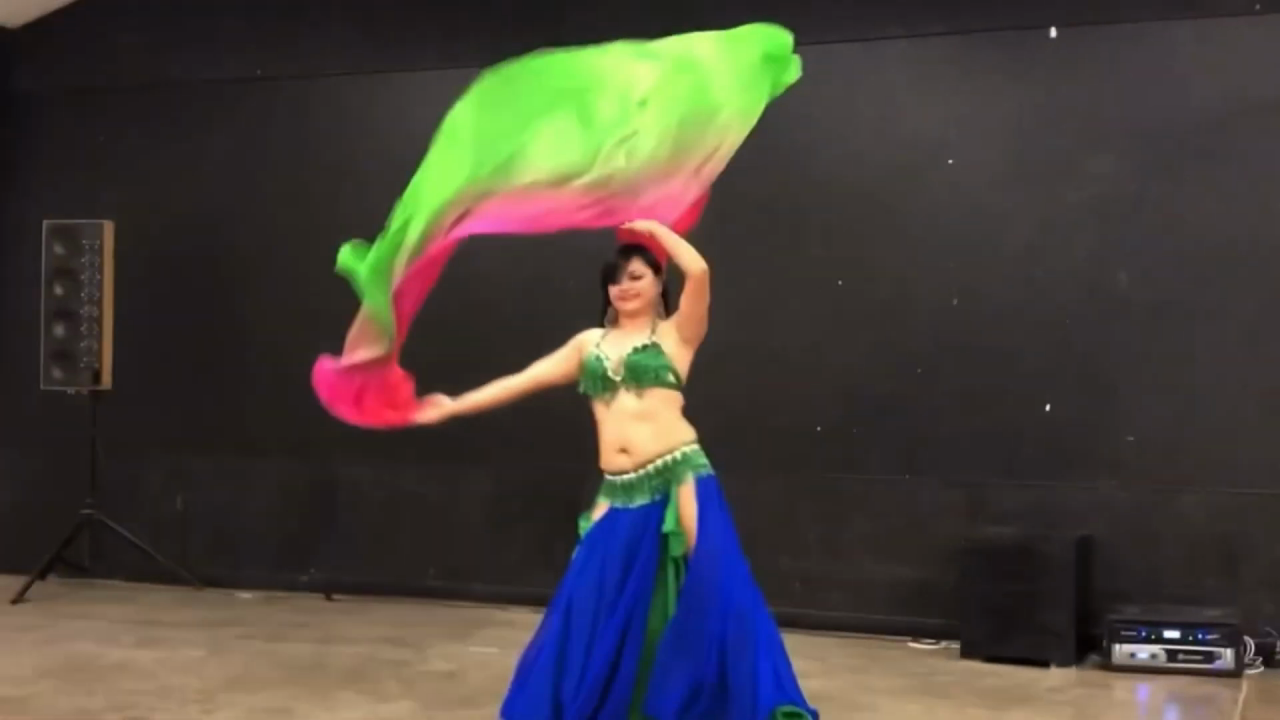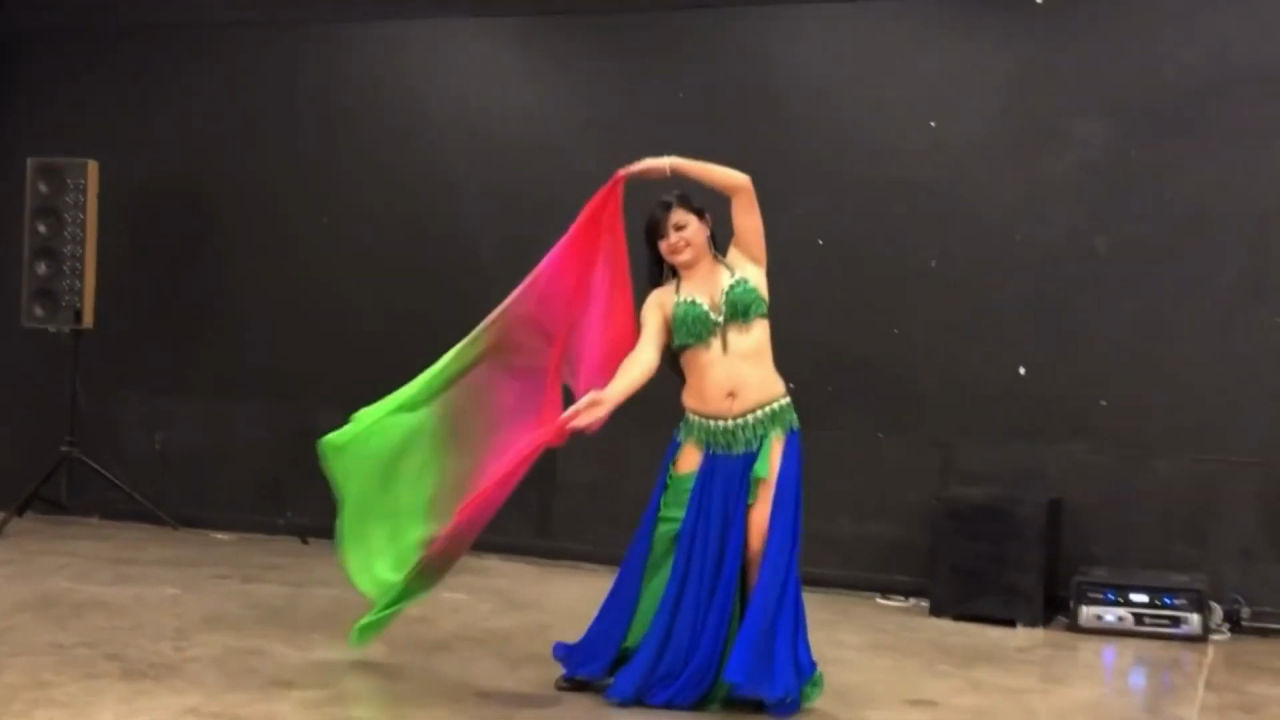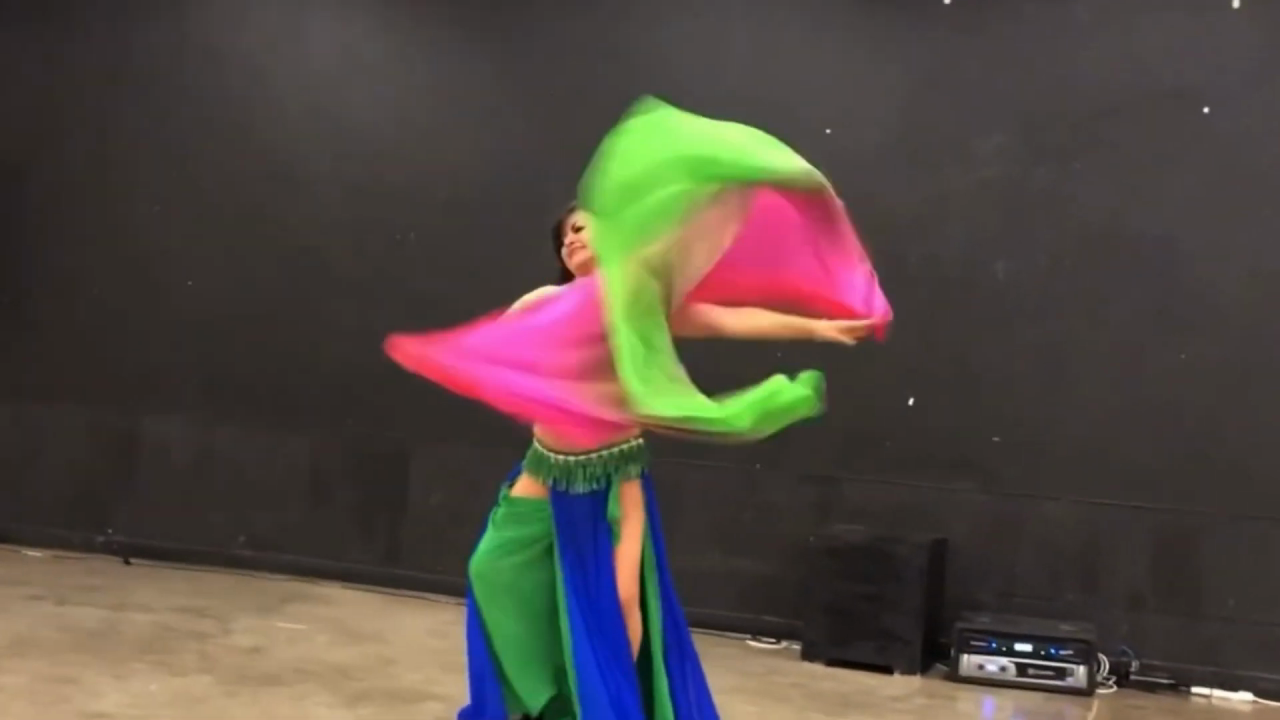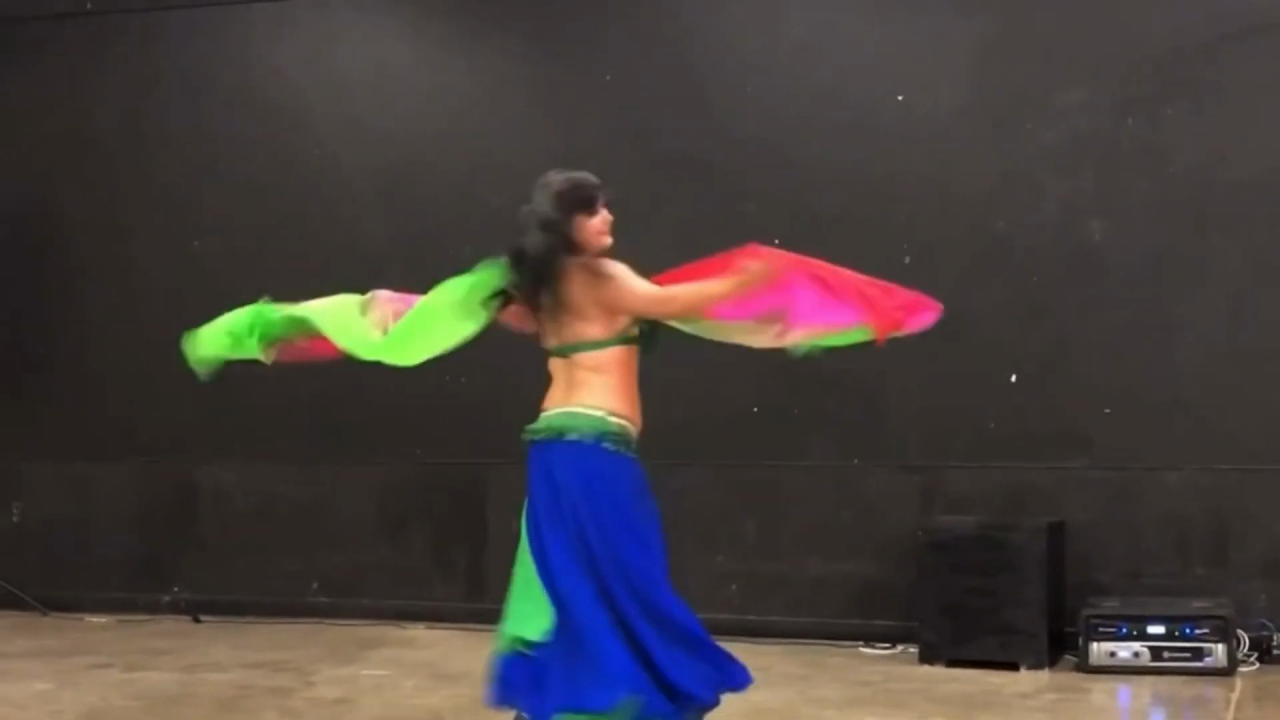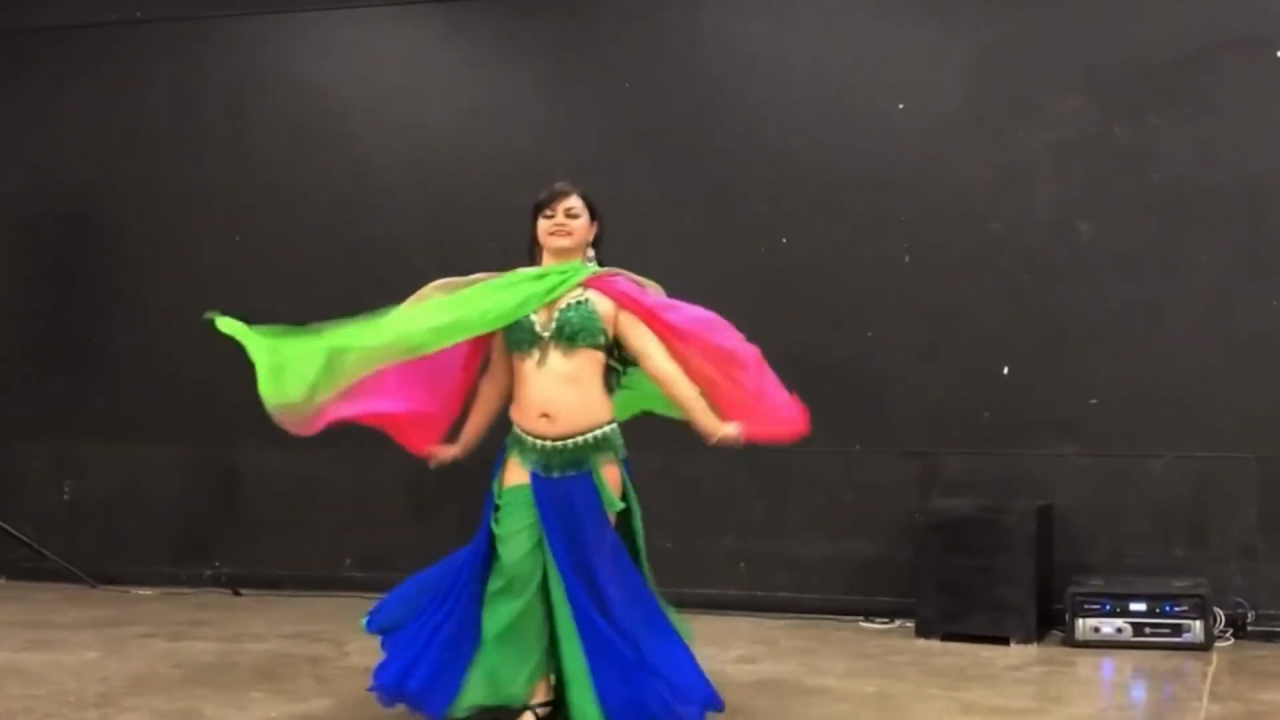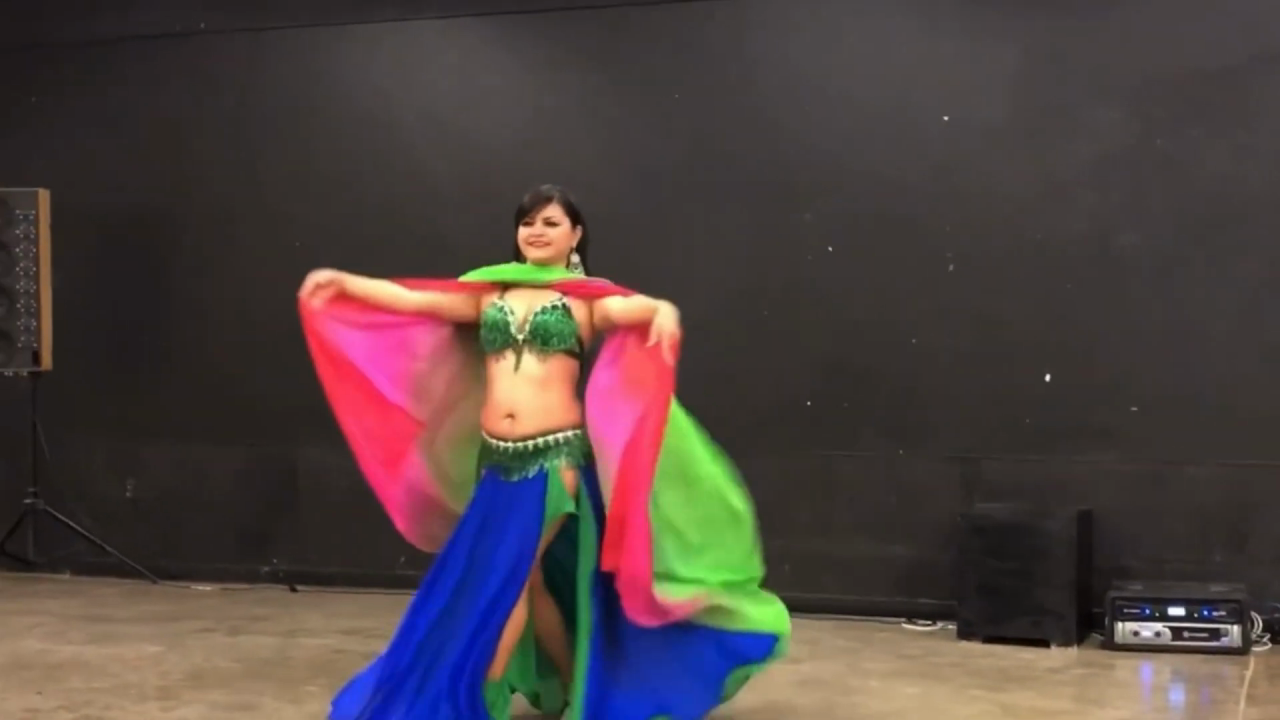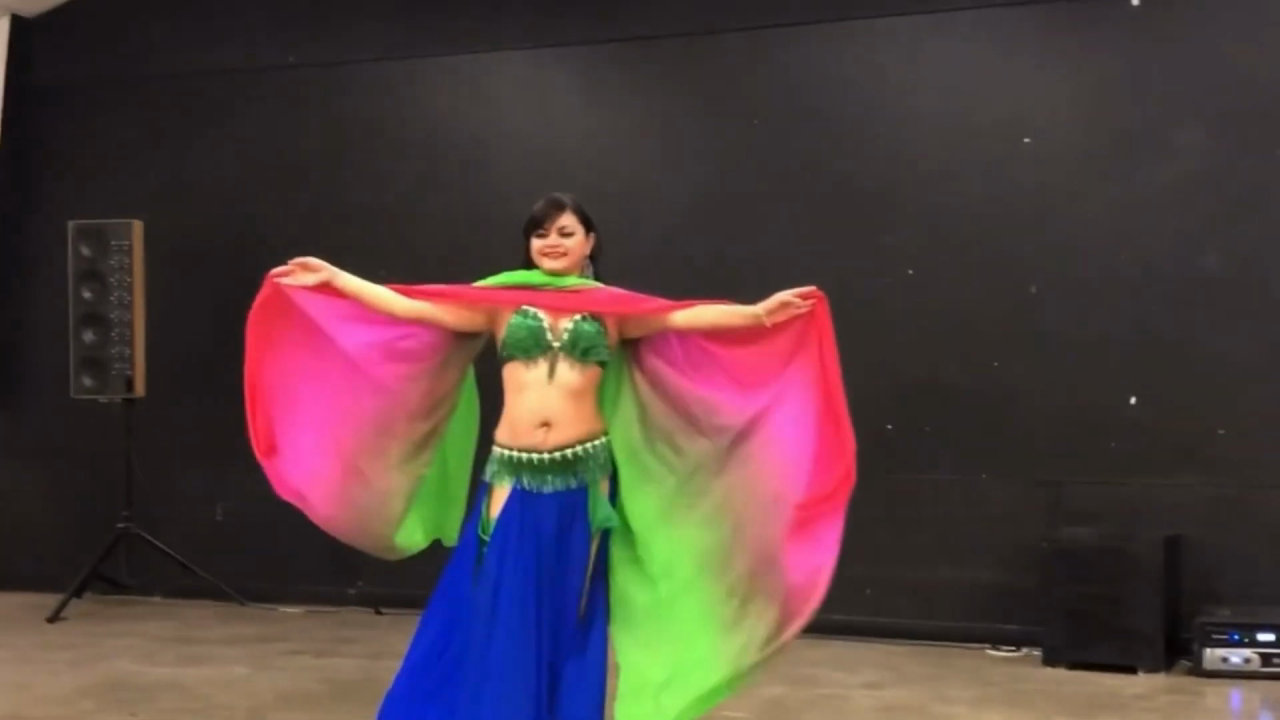
dt=0.7s
person 1, frame 1
left shoulder: (676, 335)
right shoulder: (591, 343)
left elbow: (699, 272)
right elbow: (524, 380)
left wrist: (654, 229)
right wrist: (456, 405)
left hip: (680, 476)
right hip: (619, 492)
left knee: (717, 590)
right knee: (590, 600)
person 1, frame 2
left shoulder: (745, 264)
right shoulder: (660, 301)
left elbow: (741, 186)
right elbow: (643, 359)
left wrist: (672, 165)
right wrist: (606, 398)
left hip: (769, 424)
right hip: (702, 435)
left knee: (760, 547)
right knee: (677, 546)
left ankle: (757, 670)
right ankle: (619, 661)
person 1, frame 3
left shoulder: (650, 301)
right shoulder: (540, 303)
left elbow: (735, 321)
right elbow: (470, 347)
left wrist: (815, 327)
left hip: (613, 470)
right hip: (548, 468)
left knee: (622, 597)
right knee: (500, 574)
person 1, frame 4
left shoulder: (541, 297)
right shoulder: (601, 278)
left elbow: (511, 316)
right elbow: (667, 304)
right wrist: (739, 278)
left hip: (549, 442)
right hip: (594, 444)
left knee: (573, 579)
right knee: (614, 582)
person 1, frame 5
left shoulder: (610, 293)
right shoulder: (509, 294)
left elbow: (657, 361)
right elbow: (495, 380)
left wrist: (711, 421)
right wrist: (460, 443)
left hip: (594, 453)
right hip: (526, 455)
left knee: (592, 575)
right knee: (517, 569)
person 1, frame 6
left shoulder: (588, 297)
right shoulder: (489, 292)
left elbow: (637, 308)
right elbow: (412, 299)
left wrist: (663, 312)
right wrist: (344, 282)
left hip: (558, 454)
right hip: (497, 458)
left knee: (510, 578)
right knee: (531, 579)
person 1, frame 7
left shoulder: (612, 308)
right shoulder: (499, 302)
left elbow: (686, 316)
right elbow: (408, 307)
left wrist: (759, 314)
right wrist: (332, 277)
left hip: (584, 472)
right hip: (513, 474)
left knee: (570, 614)
right knee: (504, 610)
